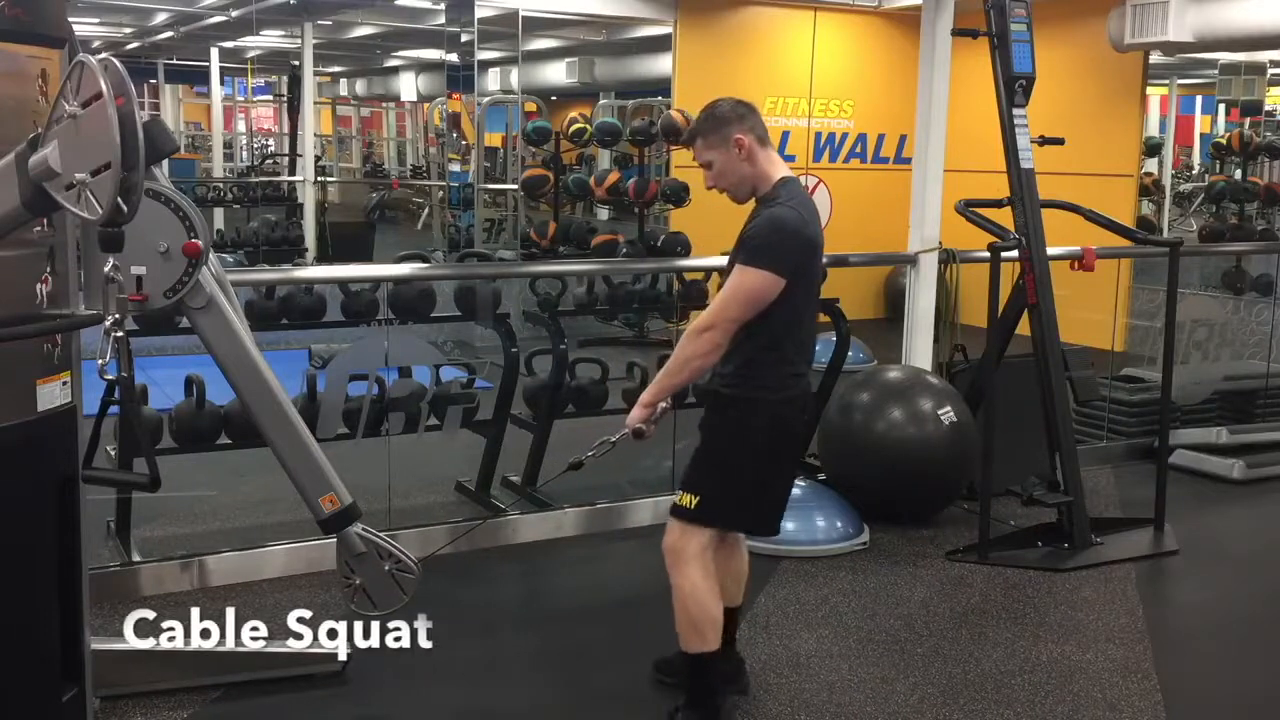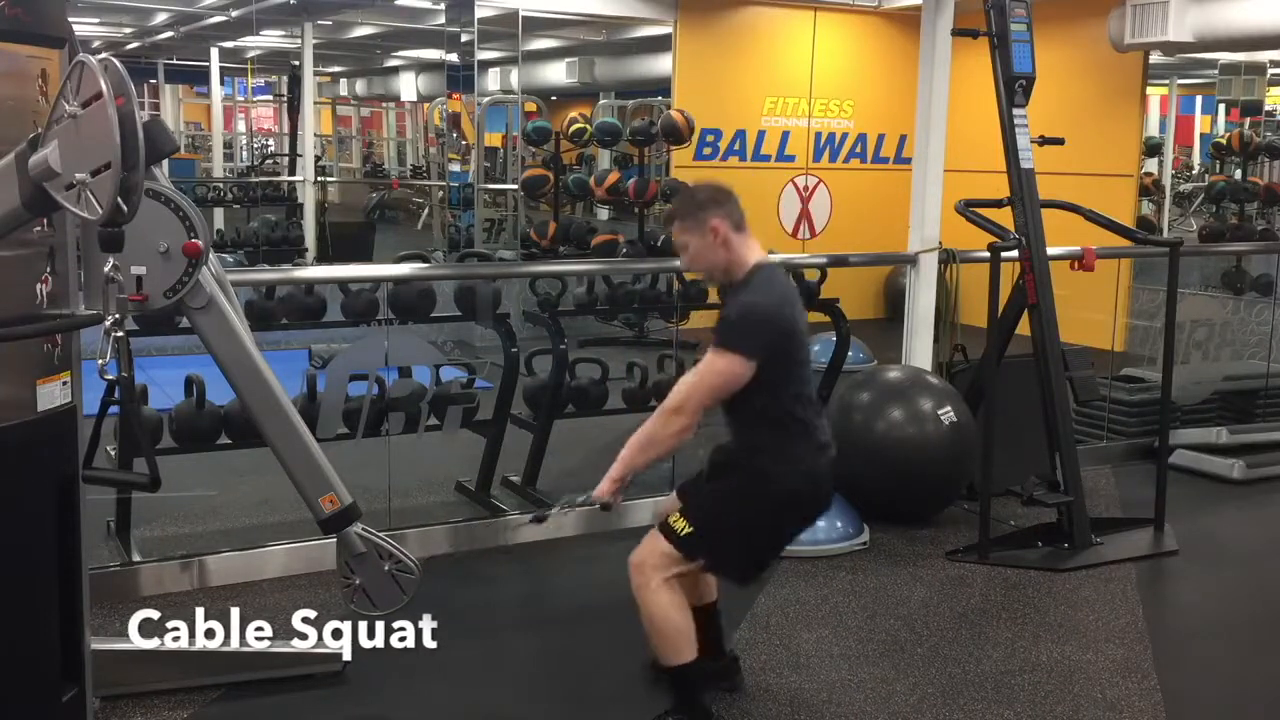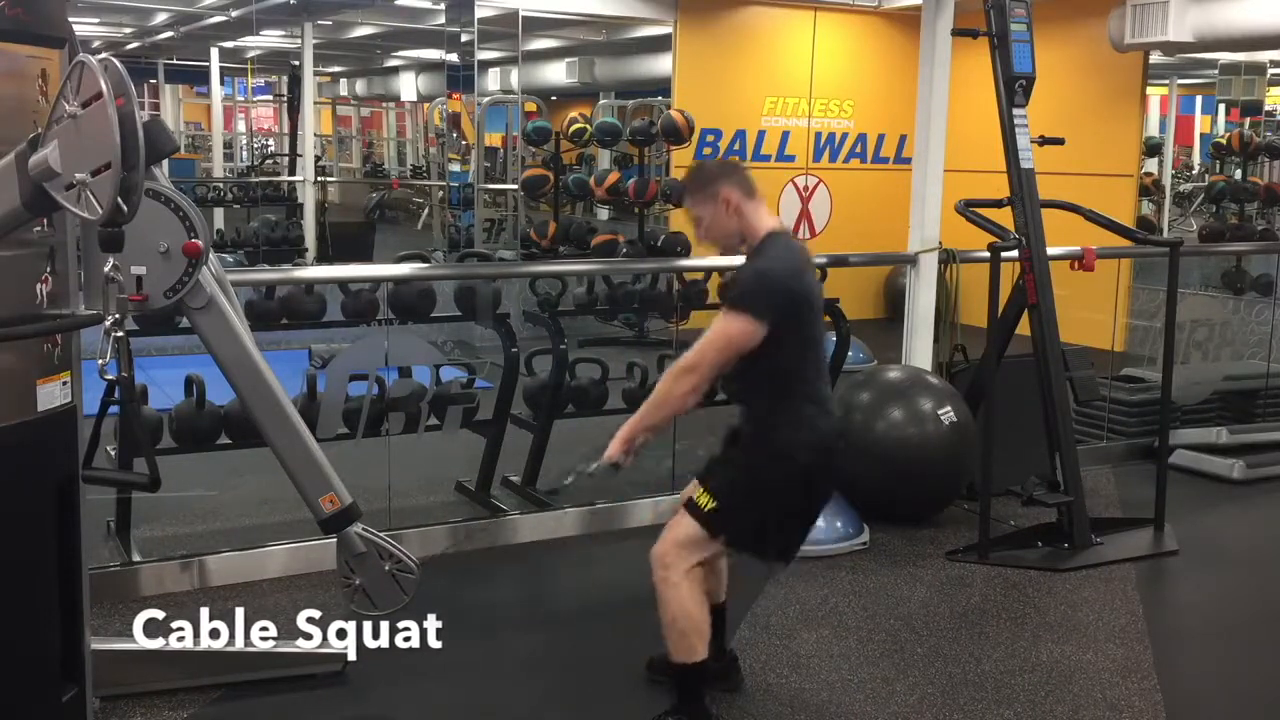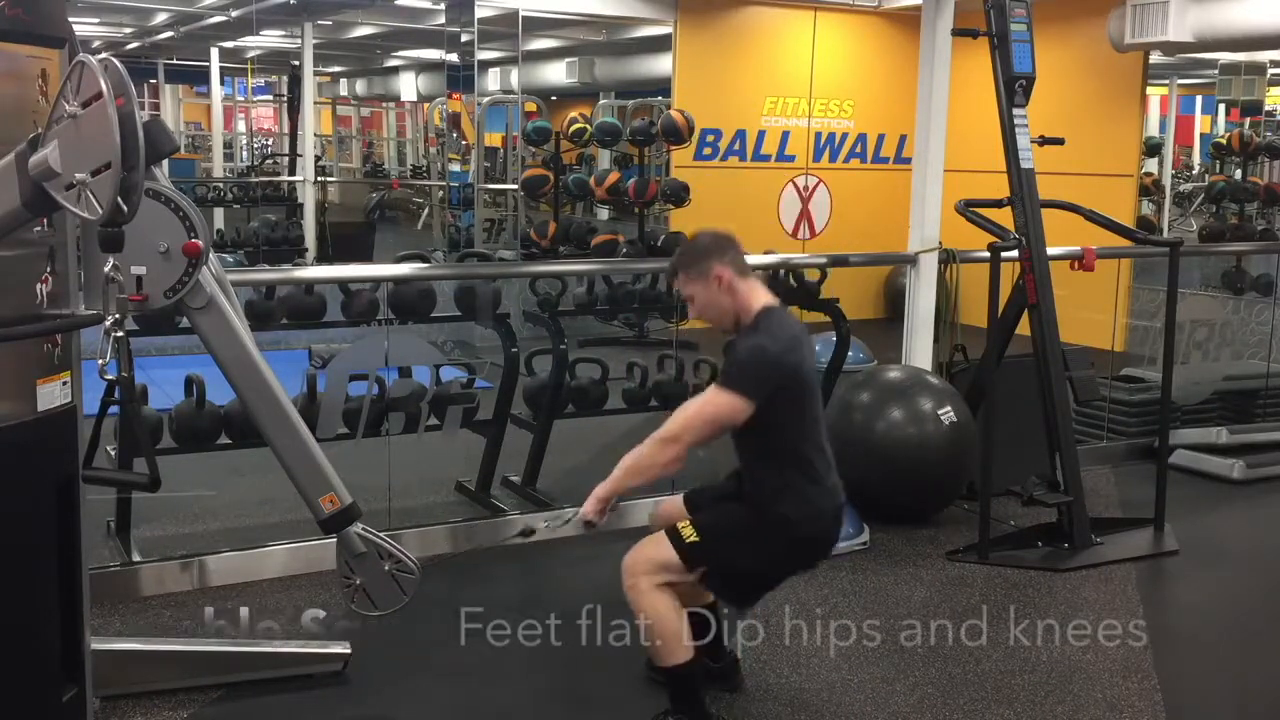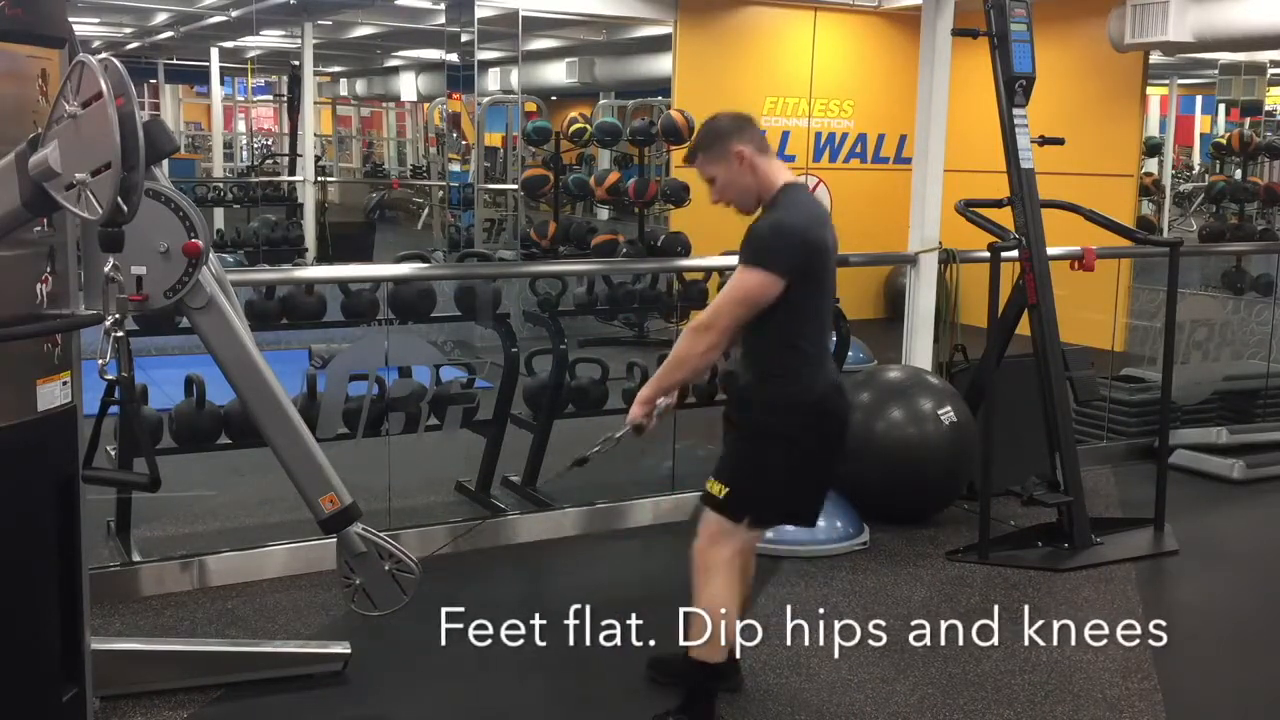
dt=1s
person 1, frame 1
left shoulder: (779, 223)
right shoulder: (784, 208)
left elbow: (713, 328)
right elbow: (727, 322)
left wrist: (650, 399)
right wrist: (667, 386)
left hip: (758, 408)
right hip: (758, 399)
left knee: (685, 544)
right knee: (722, 531)
right ankle: (719, 658)
person 1, frame 2
left shoulder: (755, 308)
right shoulder: (763, 286)
left elbow: (684, 411)
right elbow: (699, 380)
left wrist: (619, 474)
right wrist: (638, 444)
left hip: (785, 476)
right hip: (777, 457)
left knee: (649, 565)
right knee: (677, 525)
right ankle: (713, 657)
person 1, frame 3
left shoulder: (768, 273)
right shoulder: (778, 254)
left elbow: (696, 371)
right elbow: (708, 362)
left wrist: (629, 435)
right wrist: (646, 421)
left hip: (788, 446)
right hip: (782, 433)
left knee: (673, 555)
right knee: (702, 536)
right ankle: (712, 657)
person 1, frame 4
left shoulder: (764, 353)
right shoulder: (772, 329)
left elbow: (676, 442)
right elbow: (700, 410)
left wrist: (606, 491)
right wrist: (629, 466)
left hip: (793, 519)
right hip: (779, 494)
left knee: (641, 567)
right knee: (667, 520)
right ankle: (712, 654)
person 1, frame 5
left shoulder: (782, 226)
right shoulder: (798, 209)
left elbow: (713, 328)
right elbow: (727, 320)
left wrist: (650, 395)
right wrist: (672, 382)
left hip: (787, 406)
right hip: (791, 397)
left knee: (718, 543)
right knee: (731, 532)
right ankle: (712, 659)
